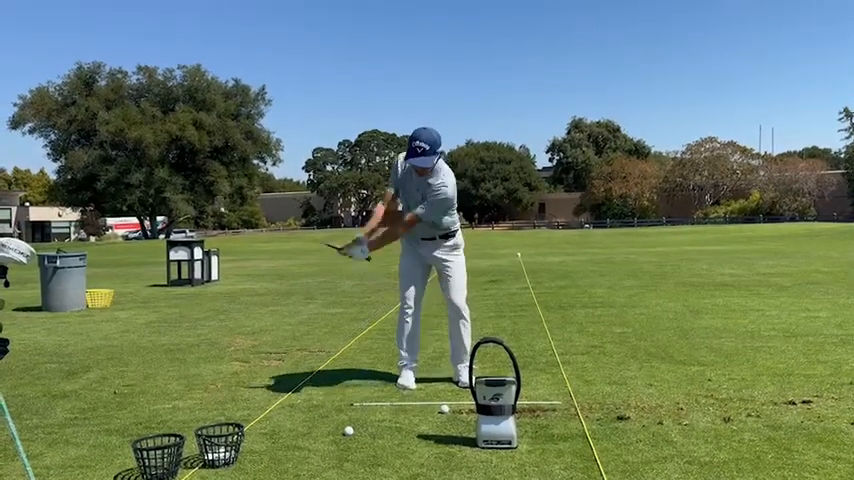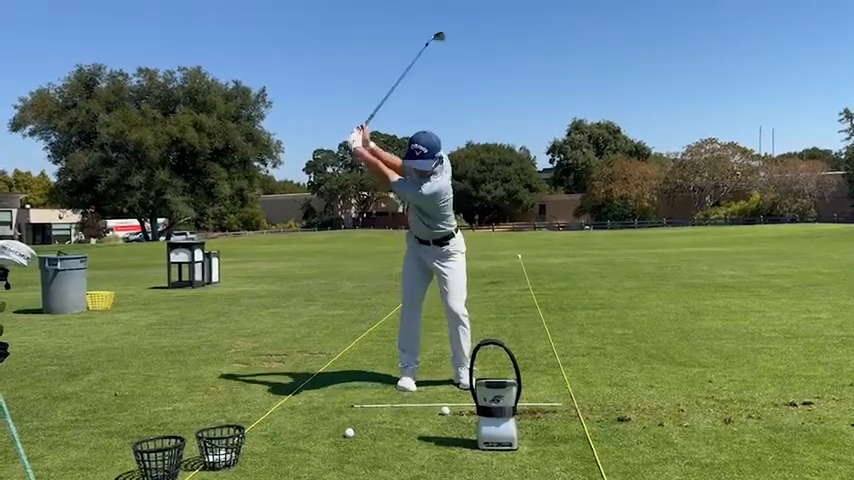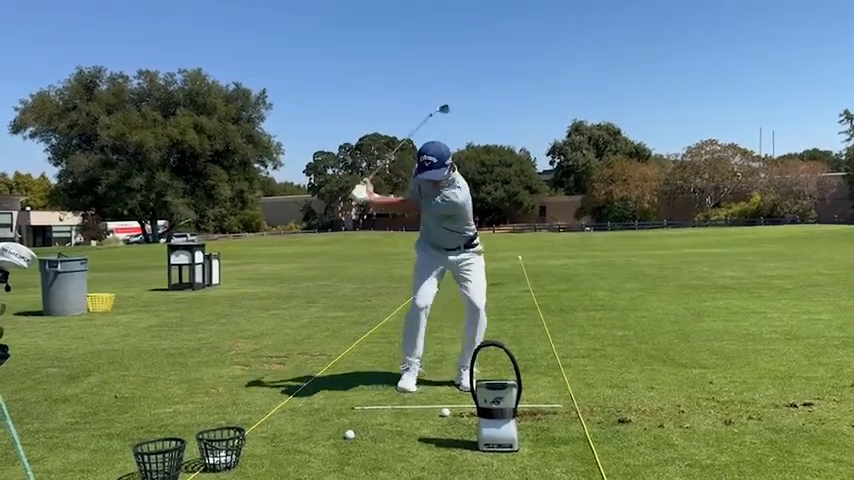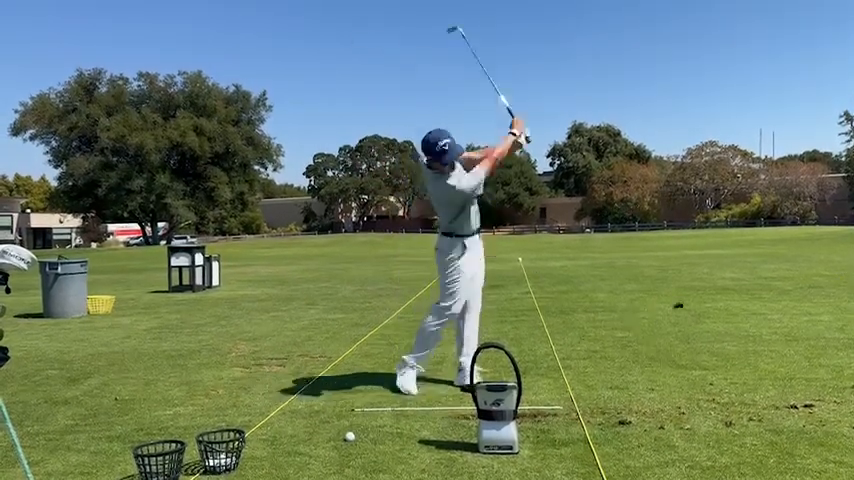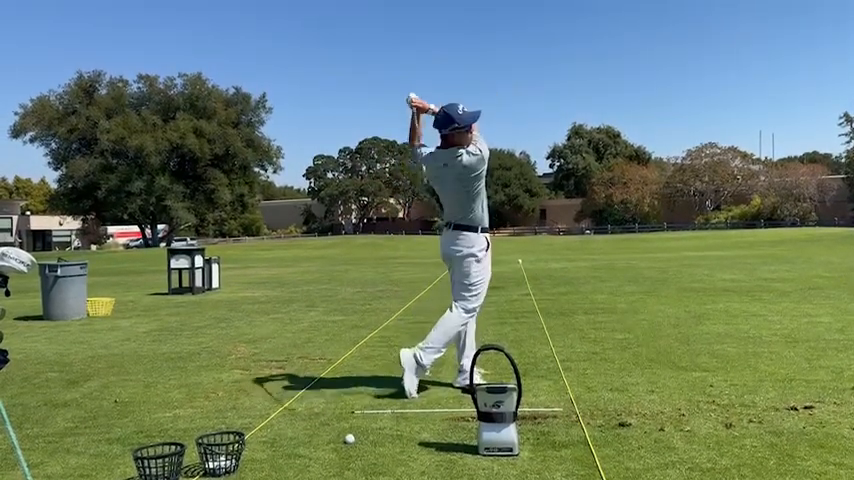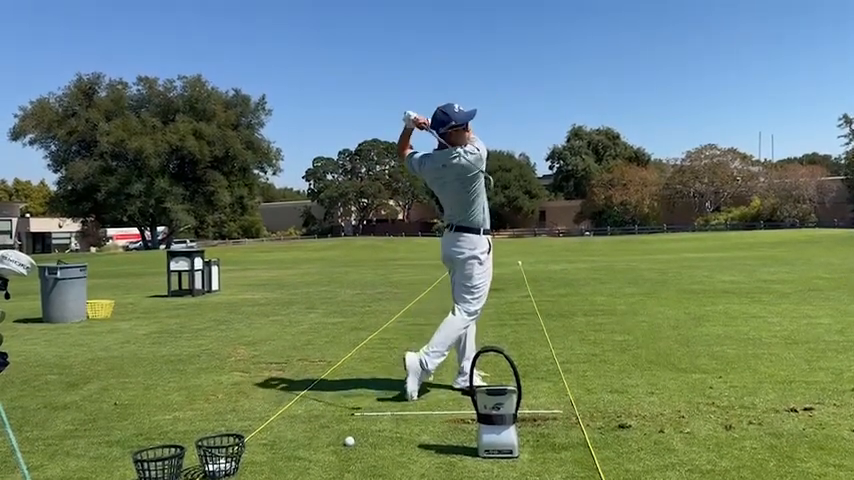
dt=0.3s
person 1, frame 1
left shoulder: (443, 185)
right shoulder: (403, 163)
left elbow: (406, 223)
right elbow: (387, 203)
left wrist: (369, 247)
right wrist: (363, 236)
left hip: (447, 244)
right hip: (411, 241)
left knee: (456, 305)
right knee: (409, 305)
left ankle: (463, 367)
right ankle: (407, 367)
person 1, frame 2
left shoulder: (432, 189)
right shoulder: (436, 160)
left elbow: (391, 180)
right elbow: (400, 166)
left wrist: (362, 153)
right wrist: (370, 145)
left hip: (445, 249)
right hip: (417, 244)
left knee: (455, 309)
right knee: (409, 306)
left ankle: (462, 370)
right ankle: (407, 369)
person 1, frame 3
left shoulder: (456, 195)
right shoulder: (427, 174)
left elbow: (413, 204)
right elbow: (414, 197)
left wrist: (376, 200)
right wrist: (378, 198)
left hip: (466, 252)
right hip: (431, 249)
left knee: (476, 308)
right knee: (420, 304)
left ankle: (465, 371)
right ankle: (410, 370)
person 1, frame 4
left shoulder: (445, 157)
right shoulder: (450, 185)
left elbow: (473, 157)
right elbow: (488, 165)
left wrist: (511, 142)
right wrist: (513, 137)
left hip: (470, 240)
right hip: (456, 246)
left knee: (470, 306)
right knee: (449, 307)
left ankle: (466, 370)
right ankle: (410, 366)
person 1, frame 5
left shoulder: (430, 160)
right shoulder: (477, 157)
left elbow: (415, 144)
right elbow: (473, 135)
left wrist: (416, 114)
right wrist: (433, 110)
left hip: (452, 238)
right hip: (473, 242)
left knee: (465, 305)
right knee: (466, 309)
left ankle: (466, 374)
right ankle: (419, 359)
person 1, frame 6
left shoulder: (427, 163)
right shoulder: (474, 157)
left elbow: (402, 152)
right elbow: (471, 138)
left wrist: (409, 126)
right wrist: (434, 126)
left hip: (452, 239)
right hip: (474, 243)
left knee: (464, 307)
right knee: (467, 310)
left ankle: (466, 375)
right ankle: (423, 362)
